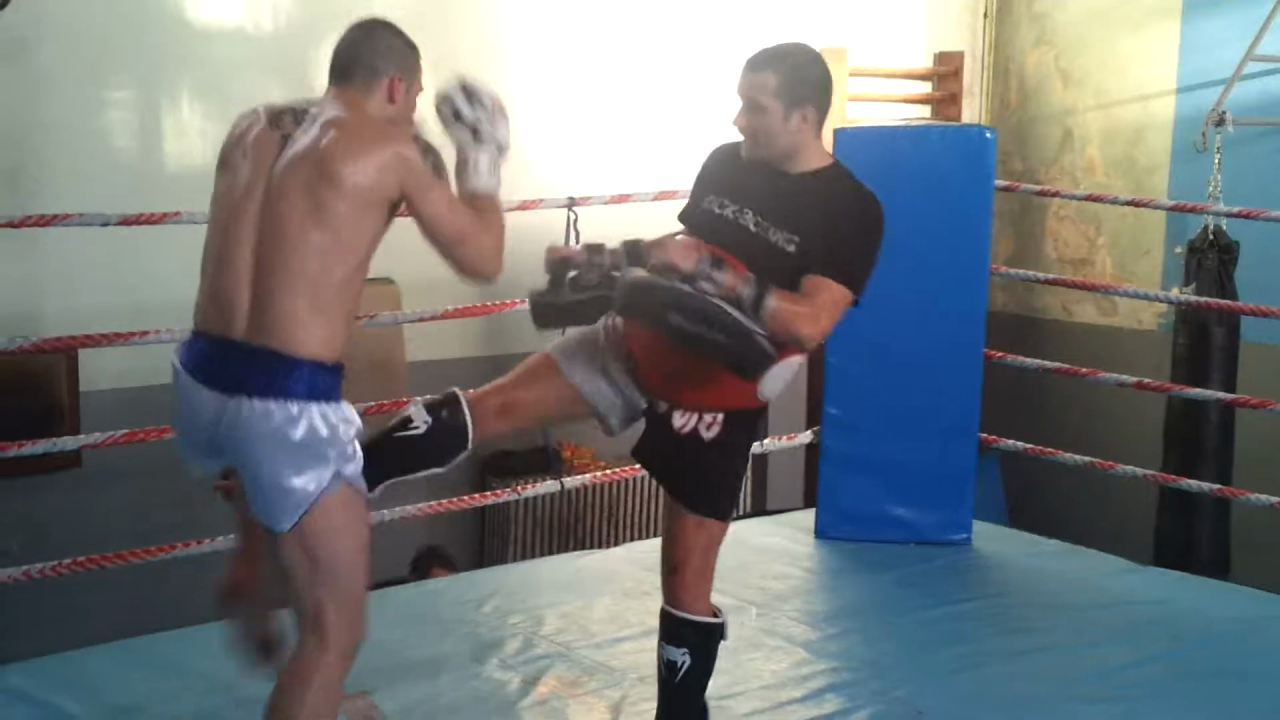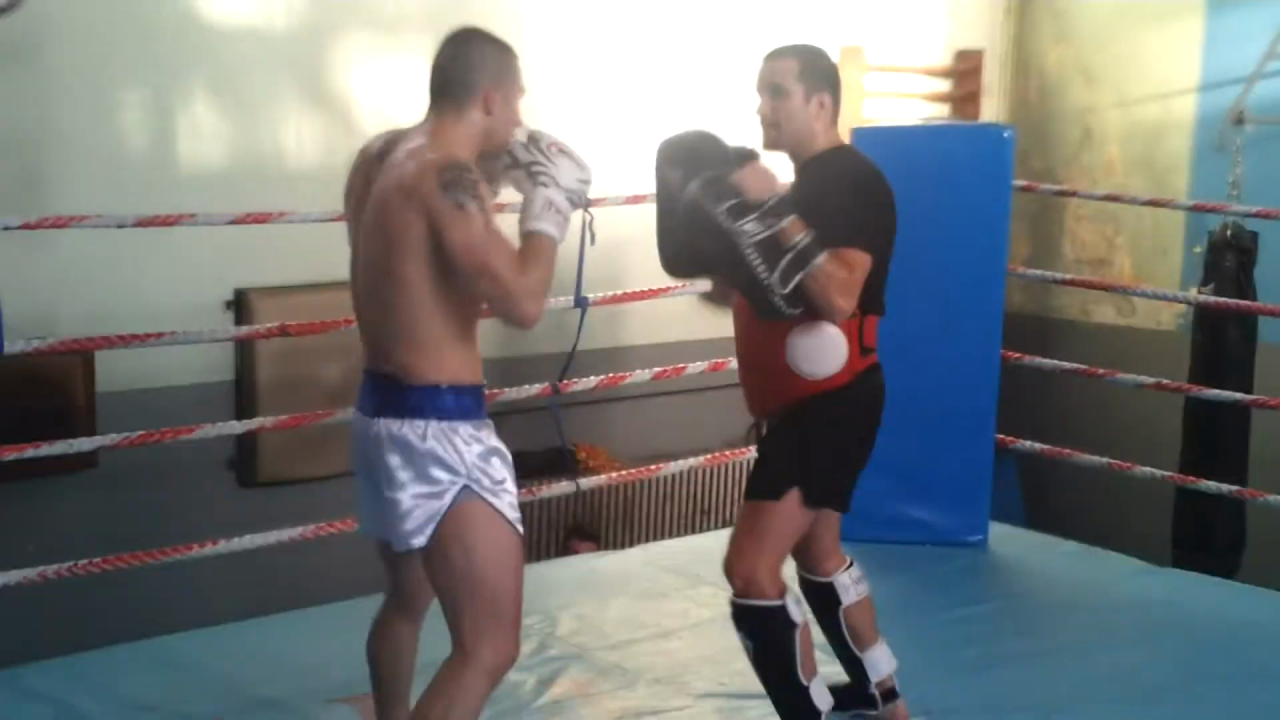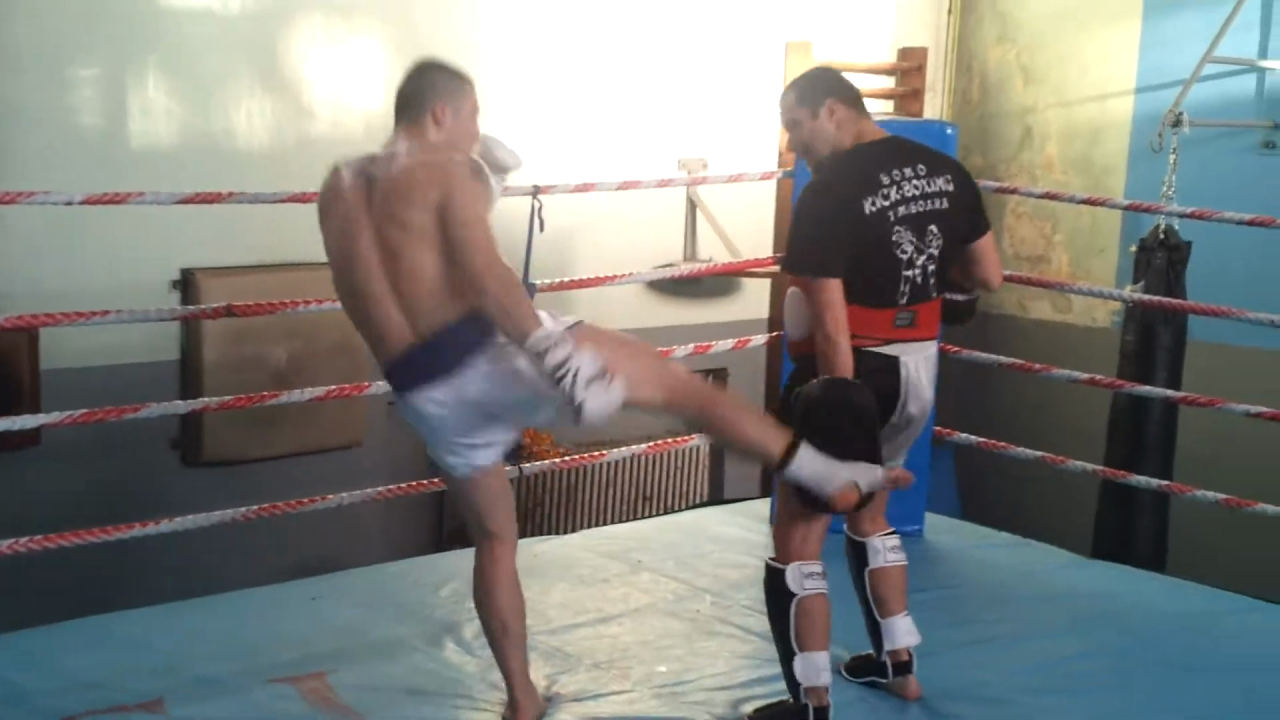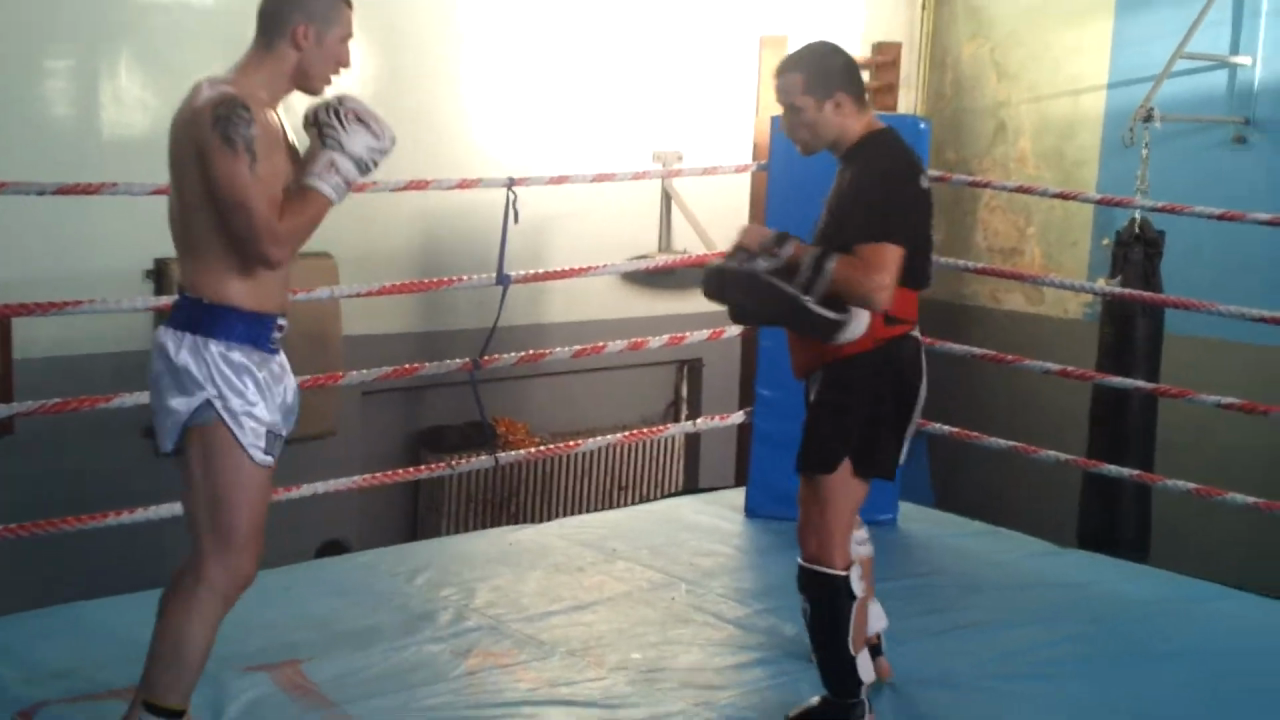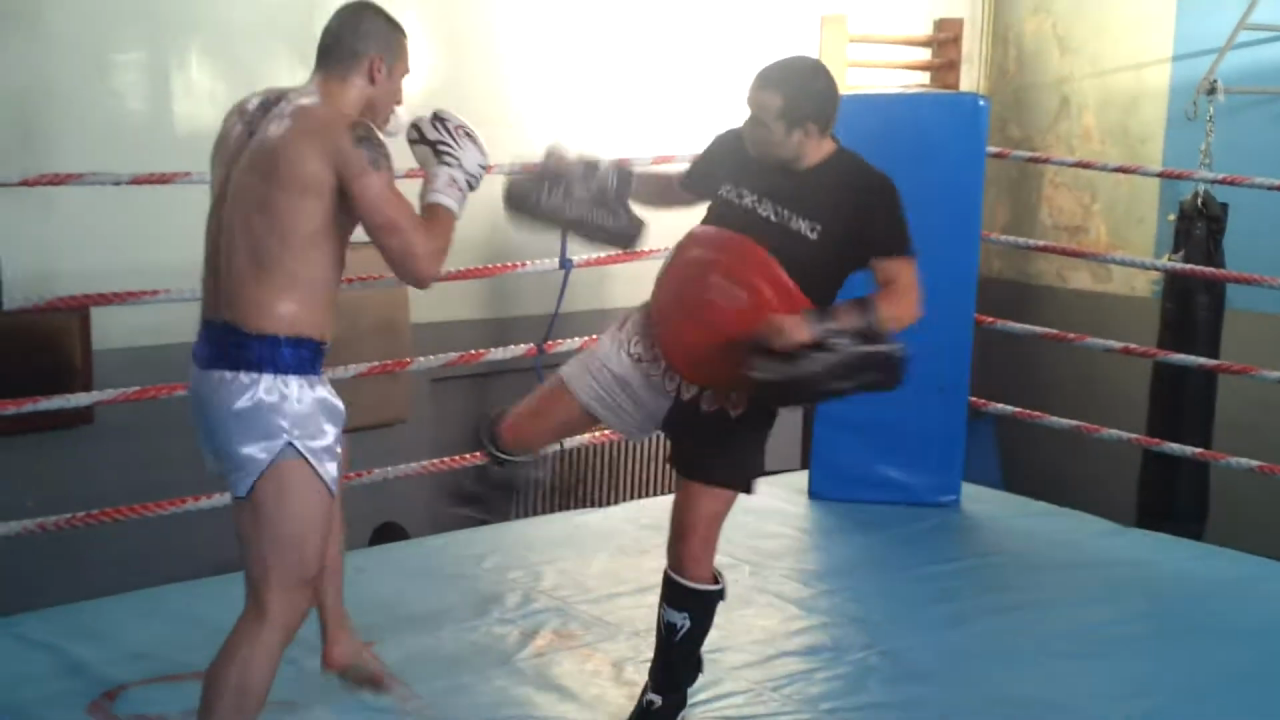
dt=1s
person 1, frame 1
left shoulder: (252, 128)
right shoulder: (393, 148)
right elbow: (482, 260)
right wrist: (482, 150)
left hip: (202, 380)
right hip: (288, 404)
right knee: (334, 635)
left ankle: (249, 586)
person 1, frame 2
left shoulder: (377, 157)
right shoulder: (445, 176)
right elbow: (522, 303)
left wrist: (489, 176)
right wrist: (550, 200)
left hip: (383, 414)
right hip: (437, 428)
left knee: (409, 600)
right knee: (489, 647)
person 1, frame 3
left shoulder: (337, 185)
right shoulder: (453, 168)
right elbow: (485, 271)
right wrist: (555, 349)
left hip: (425, 396)
right hip: (481, 358)
left knee: (496, 539)
right knee: (684, 388)
right ankle: (820, 473)
person 1, frame 4
left shoulder: (254, 113)
right shoulder: (225, 110)
left elbow: (270, 223)
right elbow: (271, 244)
left wrist: (324, 156)
right wrist: (341, 163)
left hip: (247, 350)
right hip: (218, 350)
left knee: (224, 554)
right knee: (227, 564)
person 1, frame 5
left shoulder: (250, 113)
right shoulder: (344, 136)
right elbow: (420, 263)
right wrist: (452, 173)
left hip: (224, 362)
right hip: (272, 381)
right knee: (278, 603)
left ankle: (338, 637)
person 2, frame 1
left shoulder: (852, 209)
right shoulder: (725, 164)
left elbow: (807, 326)
left wrist: (704, 273)
right wrist: (615, 257)
left hip: (719, 401)
right hip: (635, 345)
left knee: (687, 584)
right knee: (494, 405)
person 2, frame 2
left shoulder: (852, 181)
right shoulder: (804, 184)
left elbow: (836, 298)
right elbow: (749, 286)
left wrist: (771, 214)
right wrist: (707, 200)
left hip: (830, 403)
right hip: (808, 401)
left knee: (751, 571)
right knee: (817, 552)
person 2, frame 3
left shoulder: (827, 194)
right shoulder: (946, 172)
left elbow: (829, 315)
right elbow: (988, 277)
left wrist: (844, 401)
left hip: (852, 373)
right hip: (915, 367)
left knee: (795, 540)
right knee: (868, 515)
right ankle: (898, 663)
person 2, frame 4
left shoulder: (882, 170)
right shoulder: (867, 162)
left elbow: (873, 284)
left wrist: (781, 251)
right wrist: (782, 258)
left hip: (869, 371)
right hip: (856, 367)
left knee: (821, 540)
right knee: (835, 515)
right ankle: (867, 645)
person 2, frame 5
left shoulder: (866, 195)
right shoulder: (737, 150)
left elbow: (903, 303)
right elbow: (678, 189)
left wrist: (820, 330)
left hip: (742, 381)
right hip: (660, 340)
left knee: (690, 555)
right knee: (515, 433)
